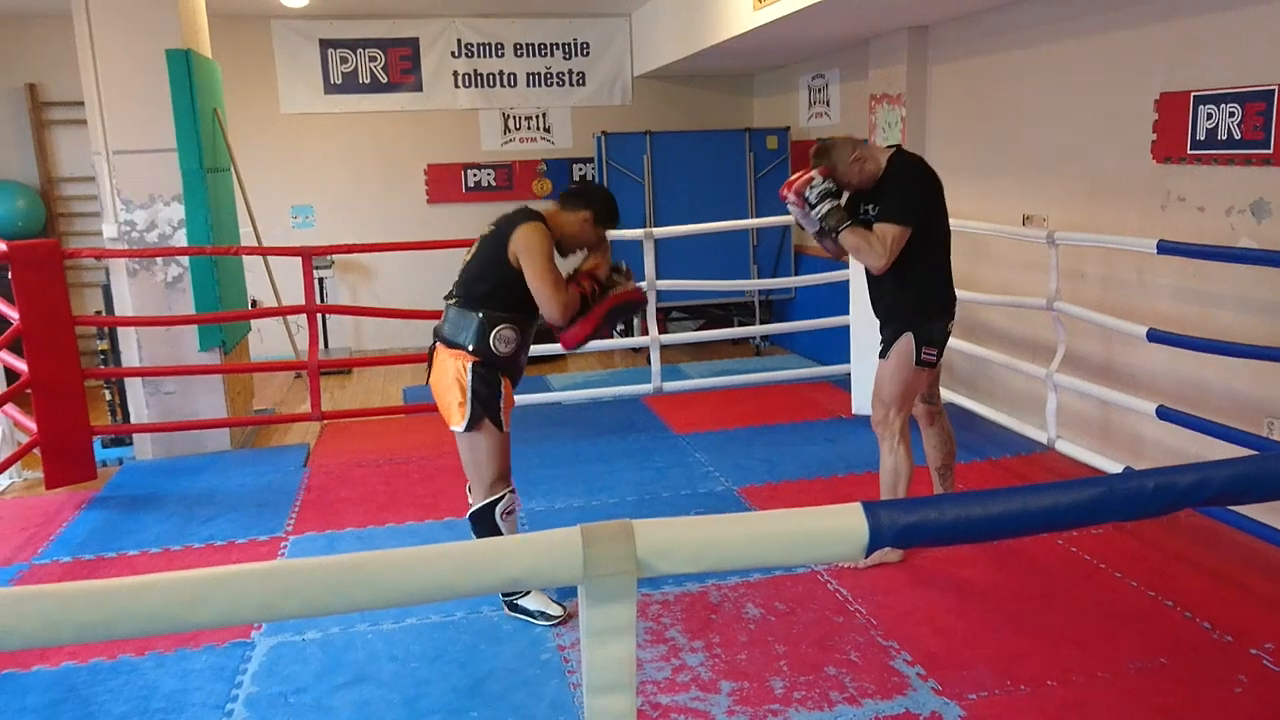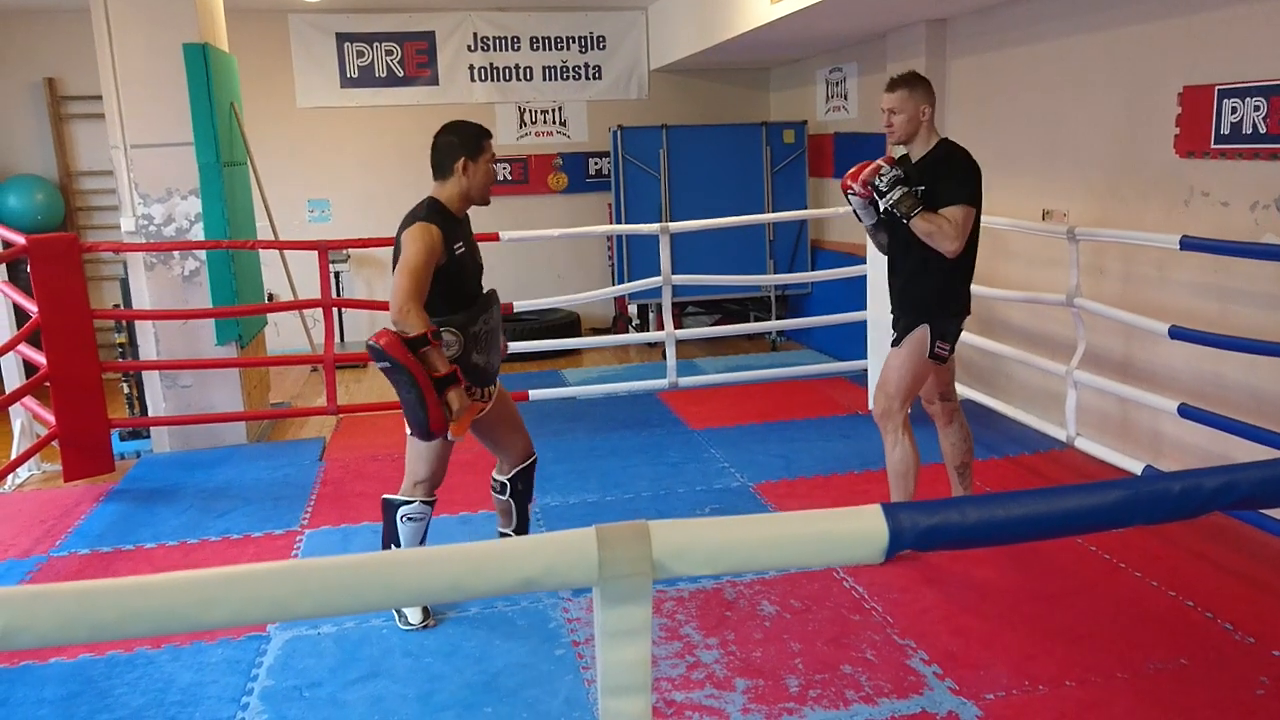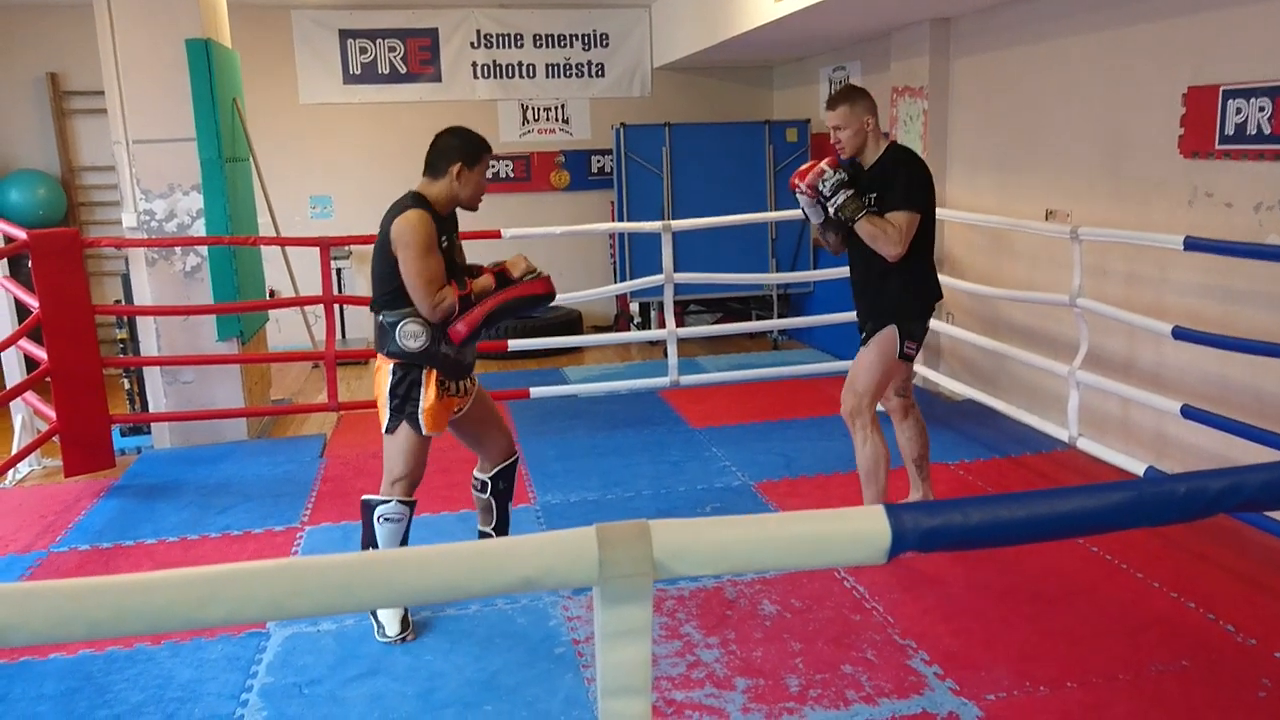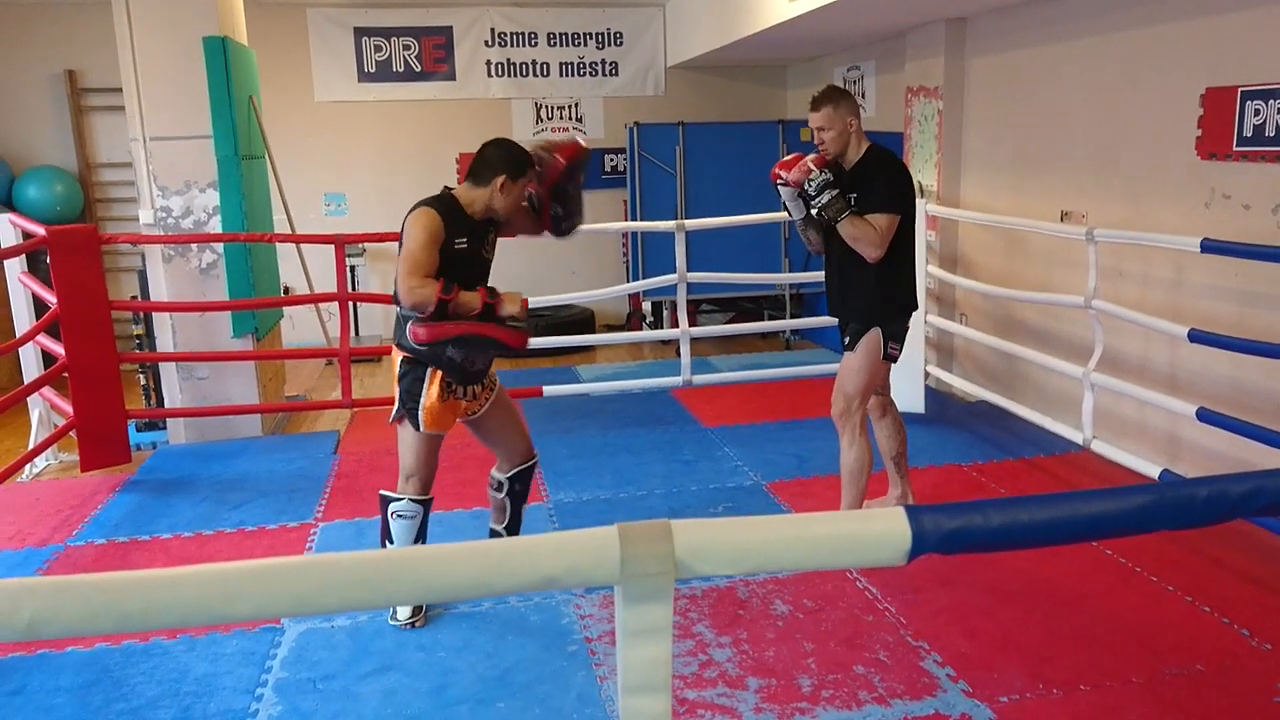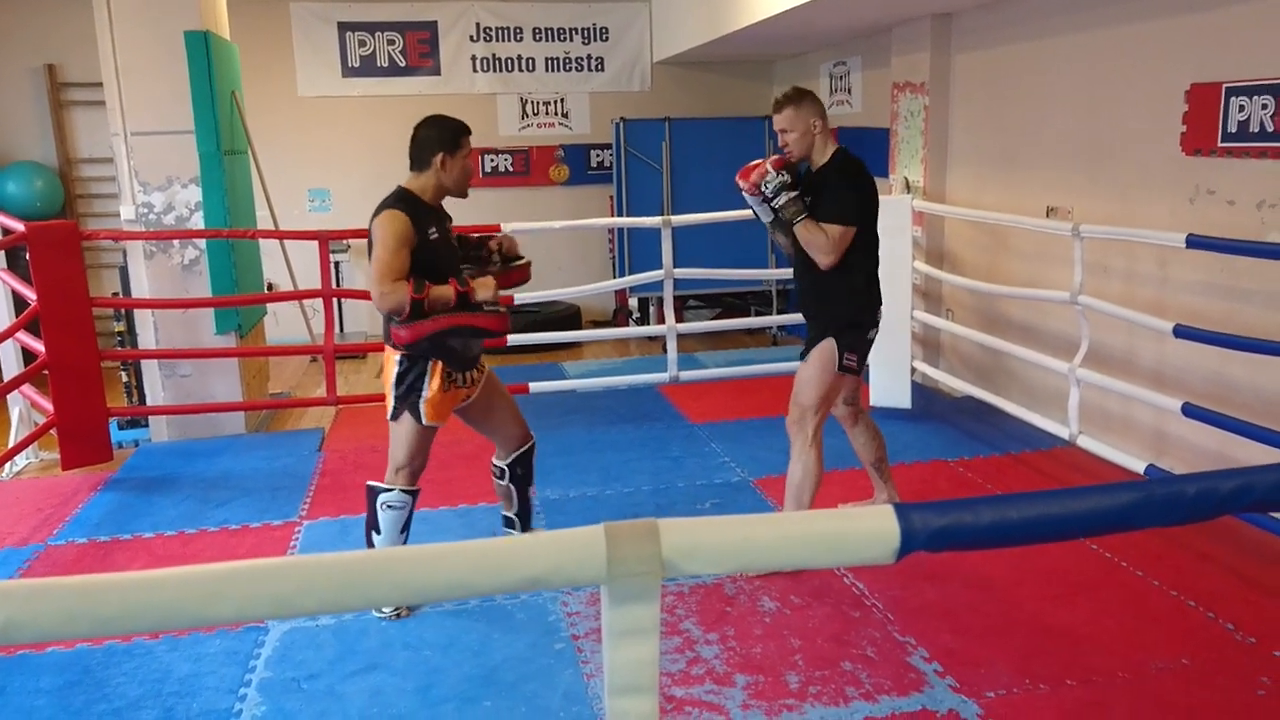
dt=1s
person 1, frame 1
left shoulder: (521, 225)
right shoulder: (534, 233)
left elbow: (530, 297)
right elbow: (557, 311)
left wrist: (585, 279)
right wrist: (593, 280)
left hip: (474, 364)
right hip: (470, 369)
left knee: (489, 477)
right knee: (492, 484)
right ankle: (514, 591)
person 1, frame 2
left shoulder: (457, 221)
right shoulder: (425, 230)
right elbow: (405, 311)
left wrist: (488, 334)
right wrist: (448, 380)
left hip: (475, 373)
right hip: (438, 381)
left knee: (519, 454)
right knee: (421, 486)
person 1, frame 3
left shoulder: (443, 216)
right shoulder: (411, 220)
right elbow: (436, 305)
left wrist: (516, 280)
right wrist: (501, 274)
left hip: (451, 368)
right hip: (411, 374)
left knee: (500, 452)
right knee: (399, 486)
person 1, frame 4
left shoulder: (492, 219)
right shoulder: (430, 217)
left elbow: (555, 221)
right elbow: (413, 291)
left wrist: (562, 174)
right wrist: (494, 304)
left hip: (473, 369)
right hip: (426, 370)
left knee: (519, 459)
right knee: (415, 485)
person 1, frame 5
left shoulder: (432, 209)
right shoulder: (395, 216)
right elbow: (386, 294)
left wrist: (486, 245)
right wrist: (468, 291)
left hip: (462, 357)
right hip: (420, 365)
left knee: (517, 442)
right knee: (403, 474)
left ankle: (520, 540)
person 2, frame 1
left shoulder: (908, 177)
right shoulder: (866, 183)
left elbow: (879, 257)
right elbow: (840, 249)
left wrist: (831, 210)
right wrist: (812, 218)
left hip: (920, 312)
right hip: (904, 310)
left knee: (887, 418)
right knee: (926, 408)
left ankle: (888, 539)
person 2, frame 2
left shoulder: (954, 165)
right shoulder: (901, 168)
left elbow: (951, 241)
left wrist: (901, 199)
right wrist: (870, 214)
left hip: (935, 307)
right hip: (914, 301)
left knee: (888, 409)
right knee: (941, 407)
person 2, frame 3
left shoulder: (904, 168)
right shoulder: (855, 173)
left elbow: (893, 245)
right elbow: (838, 245)
left wrist: (844, 199)
right wrist: (817, 212)
left hip: (901, 307)
right hip: (877, 305)
left knee: (856, 408)
right knee: (898, 402)
right ankle: (921, 497)
person 2, frame 4
left shoulder: (886, 171)
right shoulder: (835, 171)
left elbow: (873, 246)
right elbow: (820, 244)
left wrist: (829, 198)
right wrist: (798, 204)
left hip: (880, 308)
right hip: (855, 305)
left knee: (846, 411)
right knee: (876, 401)
right ankle: (900, 495)
person 2, frame 5
left shoulder: (846, 175)
right shoulder: (815, 176)
left elbow: (826, 253)
right elbow: (796, 245)
left wrist: (786, 199)
right wrist: (768, 210)
left hip: (845, 318)
right hip: (838, 315)
left knee: (802, 423)
right knee: (847, 409)
right ankle: (886, 497)
